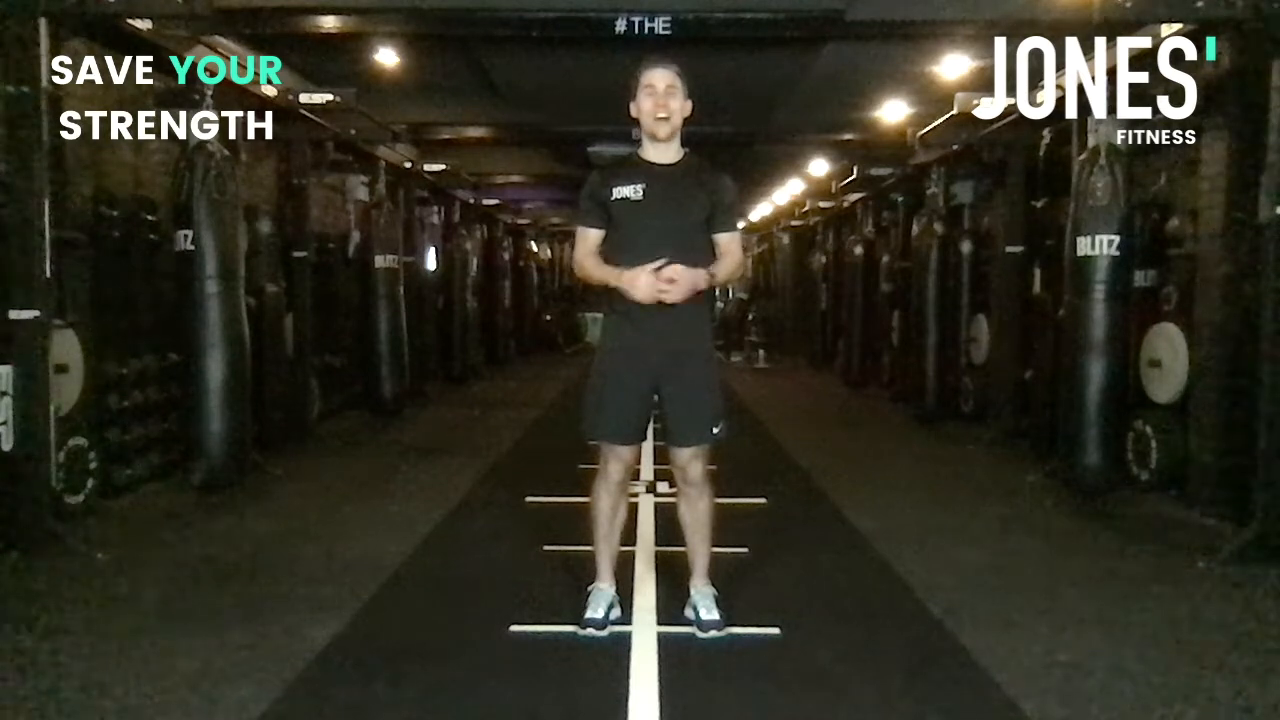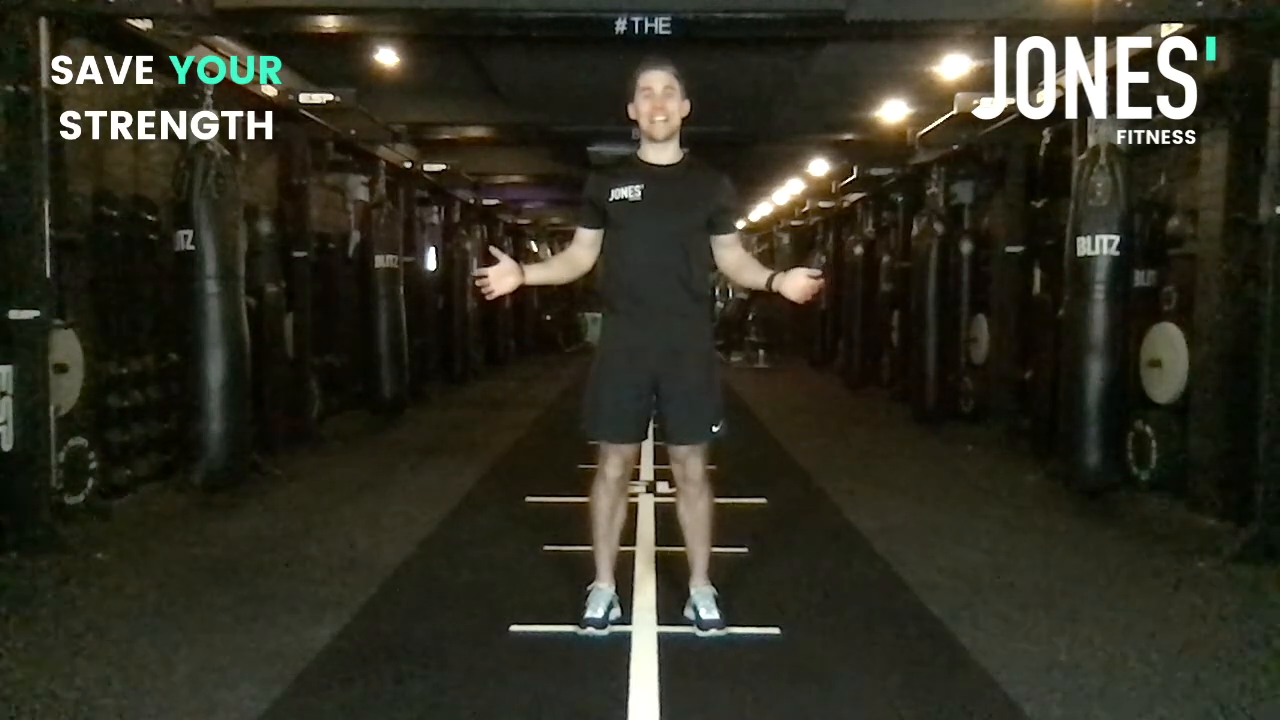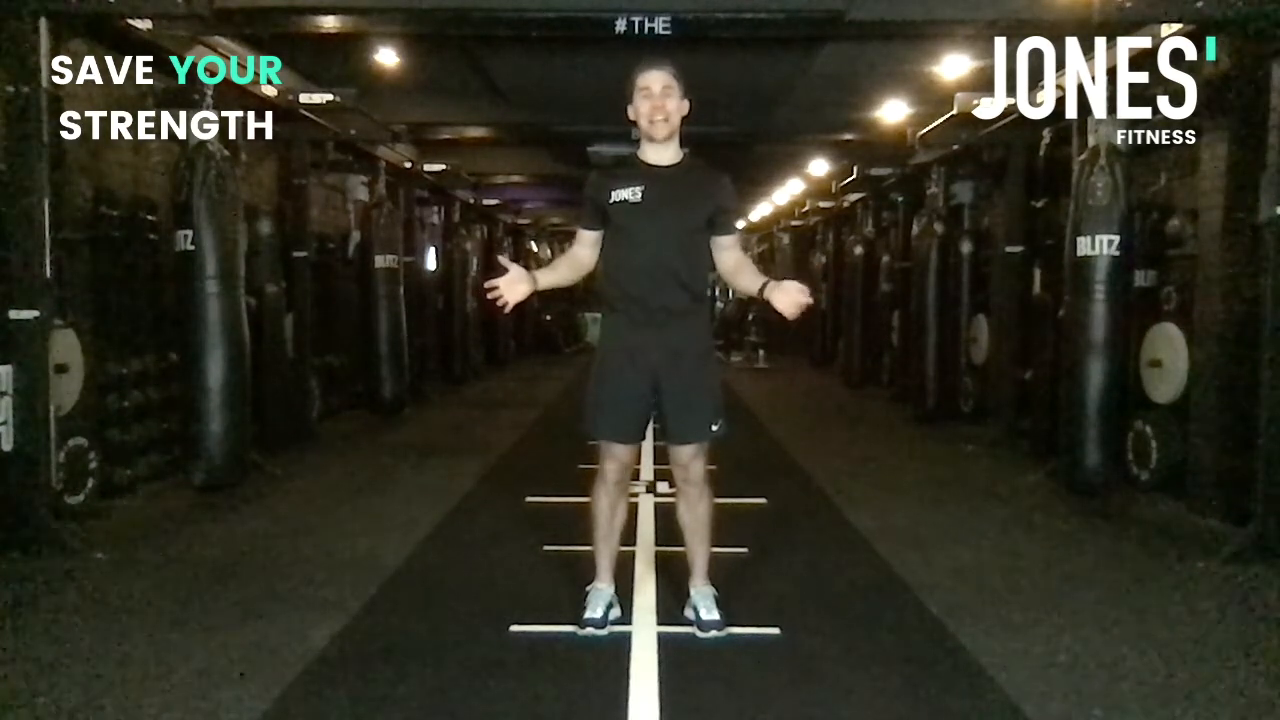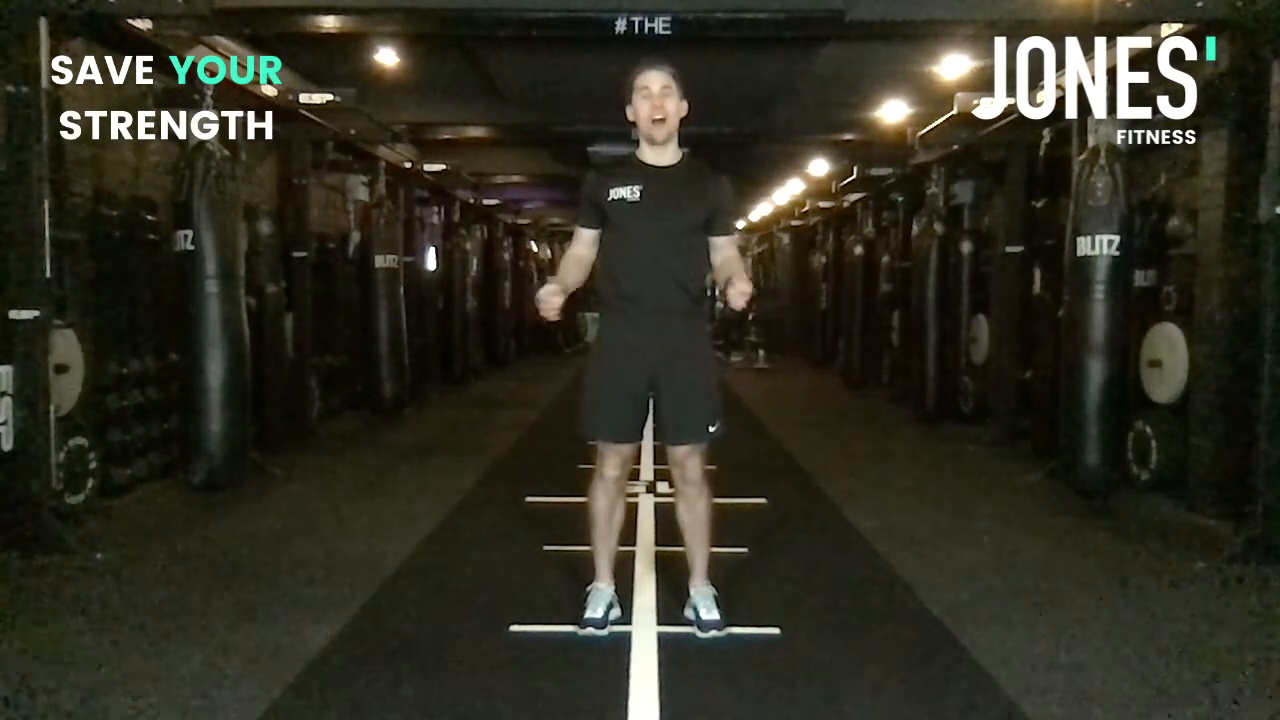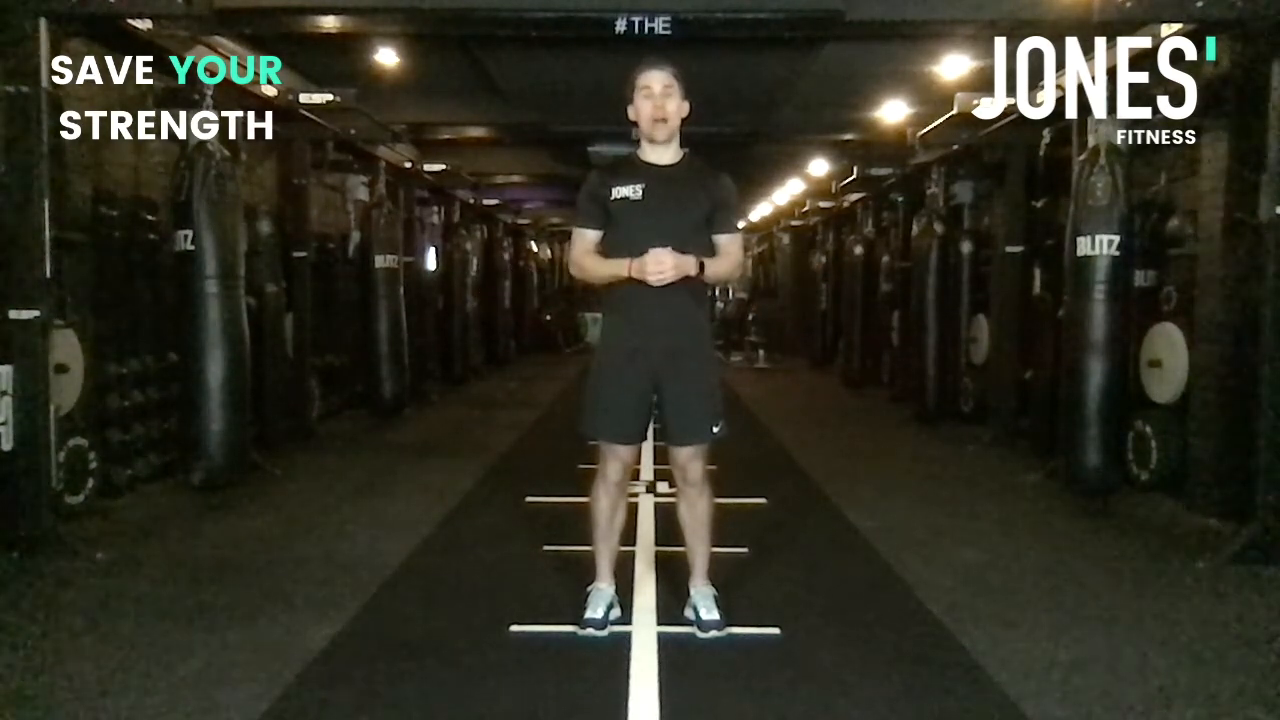
dt=1s
person 1, frame 1
left shoulder: (712, 182)
right shoulder: (606, 179)
left elbow: (733, 258)
right elbow: (582, 258)
left wrist: (701, 277)
right wrist: (622, 277)
left hip: (690, 347)
right hip: (624, 345)
left knee: (692, 469)
right knee: (614, 465)
left ankle: (700, 588)
right ankle: (604, 586)
person 1, frame 2
left shoulder: (711, 184)
right shoulder: (606, 182)
left elbow: (730, 257)
right elbow: (580, 255)
left wrist: (775, 280)
right wrist: (524, 273)
left hip: (689, 347)
right hip: (623, 346)
left knee: (692, 468)
right knee: (613, 466)
left ankle: (700, 589)
right ankle: (603, 587)
person 1, frame 3
left shoulder: (712, 184)
right shoulder: (606, 182)
left elbow: (729, 259)
right elbow: (582, 256)
left wrist: (767, 287)
right wrist: (533, 278)
left hip: (688, 346)
right hip: (622, 345)
left knee: (691, 469)
right knee: (613, 467)
left ankle: (700, 589)
right ankle: (603, 588)
person 1, frame 4
left shoulder: (710, 184)
right shoulder: (603, 181)
left elbow: (724, 254)
right elbow: (582, 251)
left wrist: (735, 280)
right wrist: (558, 285)
left hip: (686, 344)
right hip: (619, 343)
left knee: (689, 468)
right knee: (611, 467)
left ankle: (700, 589)
right ankle: (602, 587)
person 1, frame 5
left shoulder: (712, 183)
right shoulder: (606, 180)
left elbow: (733, 260)
right elbow: (579, 260)
left wrist: (689, 265)
right wrist: (634, 267)
left hip: (690, 346)
right hip: (623, 345)
left knee: (692, 469)
right knee: (614, 466)
left ankle: (701, 589)
right ankle: (604, 587)
